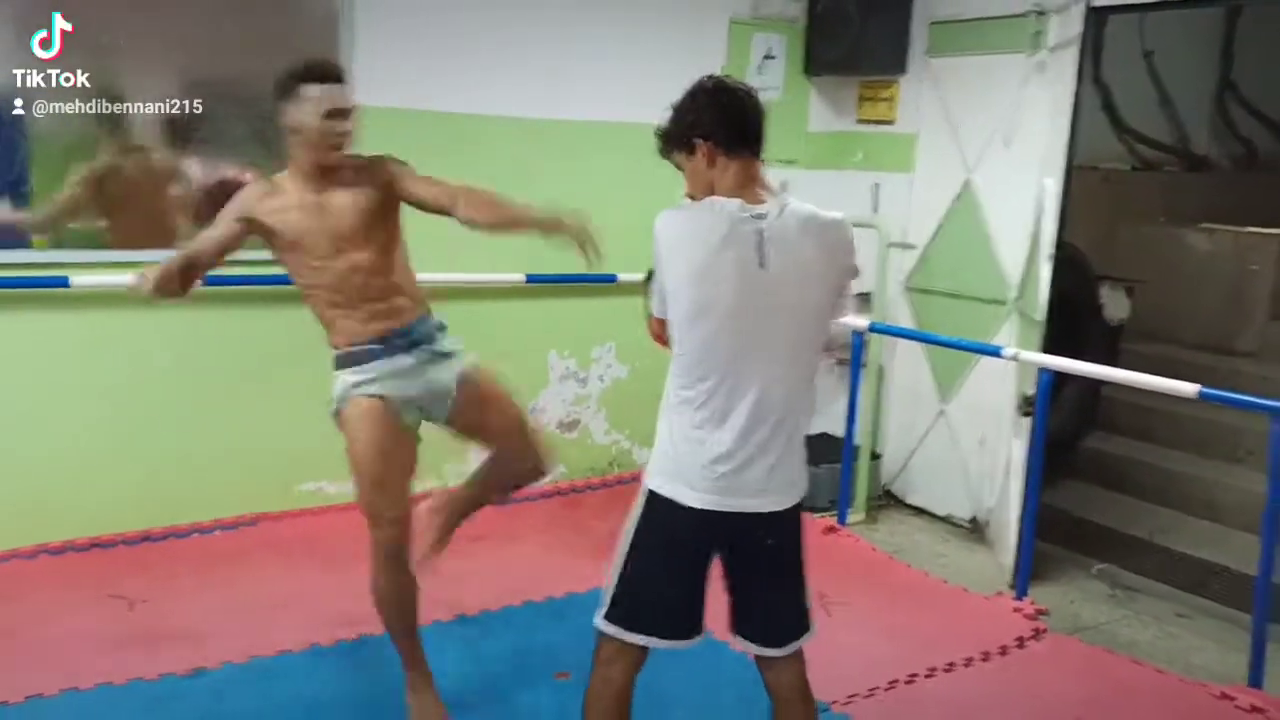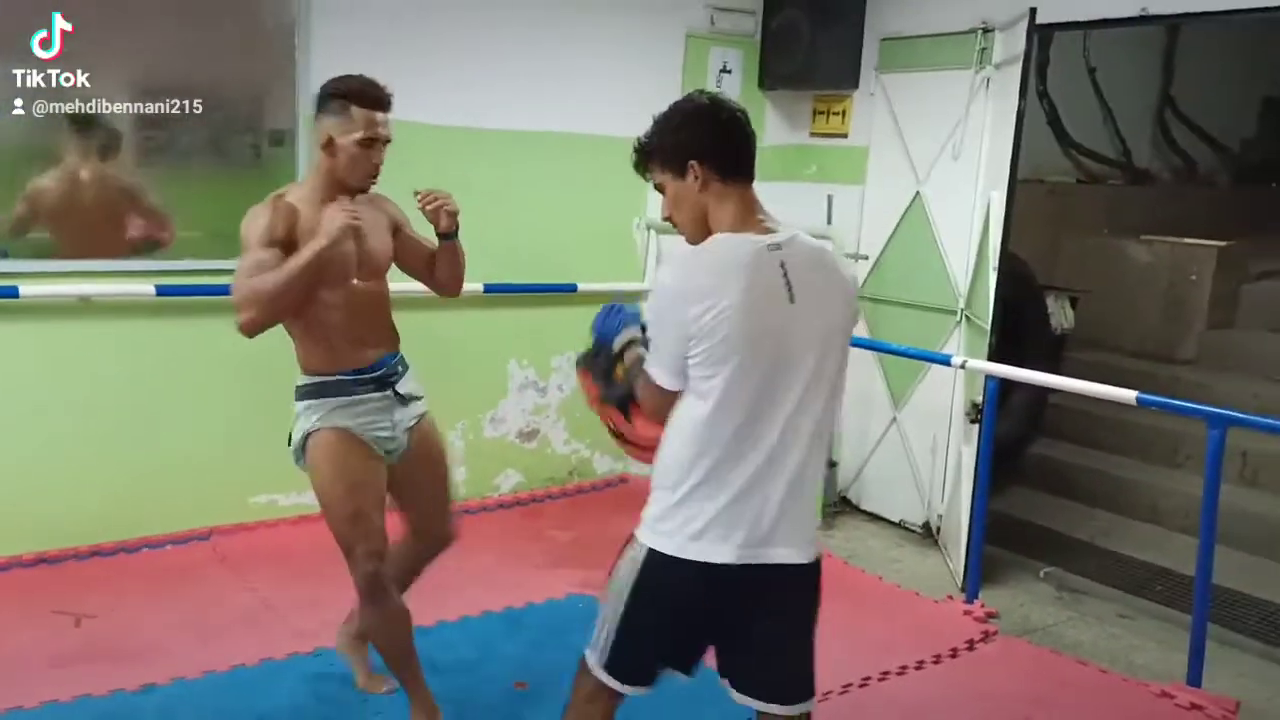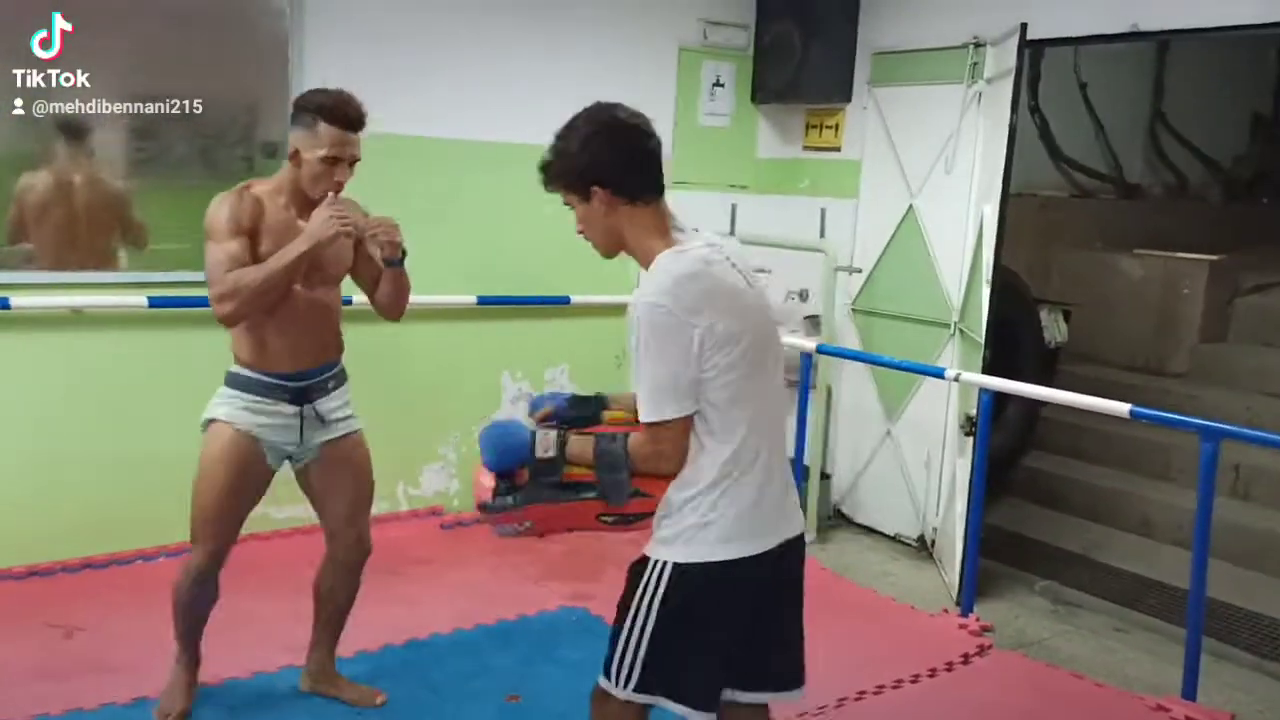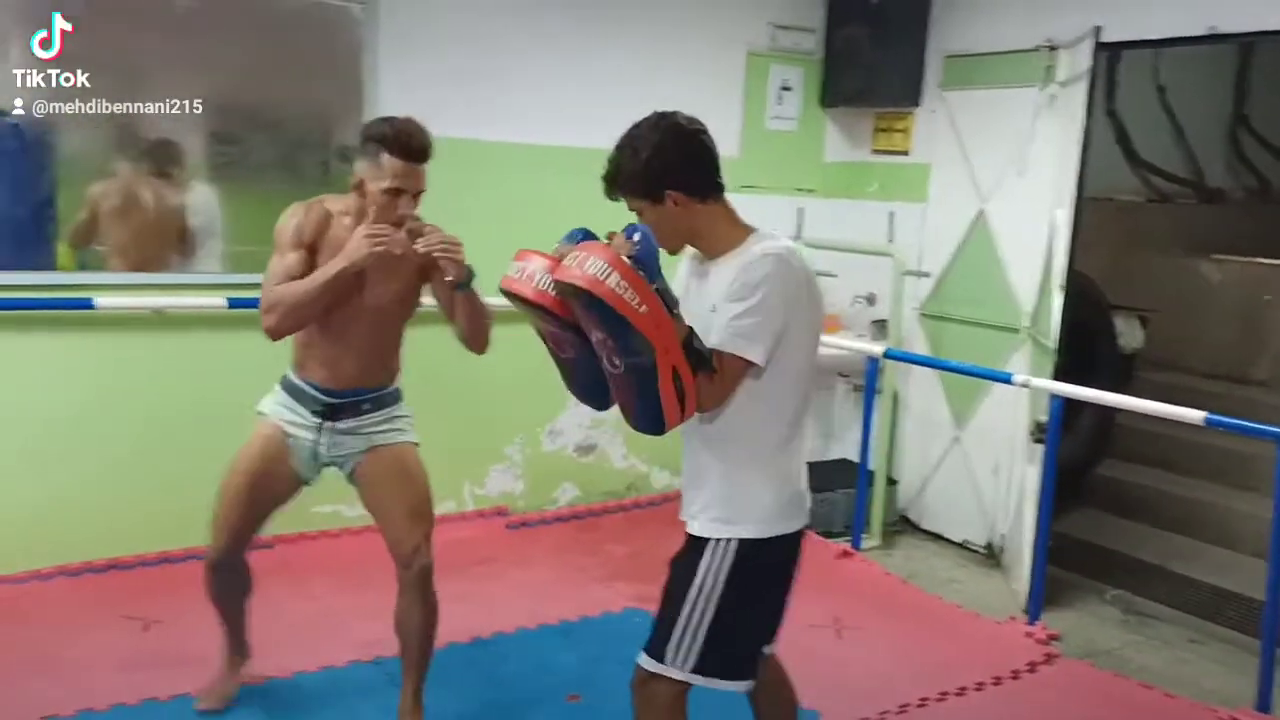
dt=0.5s
person 1, frame 1
left shoulder: (378, 175)
right shoulder: (259, 202)
left elbow: (463, 203)
right elbow: (190, 267)
left wrist: (547, 221)
right wrist: (166, 275)
left hip: (433, 353)
right hip: (367, 376)
left knee: (526, 464)
right knee: (388, 538)
left ankle: (450, 508)
person 1, frame 2
left shoulder: (383, 210)
right shoulder: (273, 217)
left elbow: (447, 285)
right elbow: (249, 317)
left wrist: (447, 233)
right wrist: (323, 243)
left hip: (398, 388)
right hip: (331, 405)
left knee: (435, 536)
right knee: (373, 567)
left ankle: (356, 632)
person 1, frame 3
left shoulder: (346, 218)
right shoulder: (238, 207)
left elbow: (391, 308)
right elbow: (227, 304)
left wrist: (393, 258)
right wrist: (305, 243)
left hip: (328, 400)
right hip: (251, 402)
left knee: (353, 545)
right knee: (206, 557)
left ankle: (321, 667)
right ankle: (185, 667)
person 1, frame 4
left shoulder: (430, 241)
right shoulder: (306, 221)
left elbow: (477, 341)
right elbow: (274, 318)
left wrist: (463, 282)
right wrist: (346, 260)
left hip: (379, 418)
right hip: (299, 406)
left knee: (418, 564)
right knee: (223, 545)
right ankle: (237, 653)
person 2, frame 1
left shoulder: (677, 229)
right shoulder: (830, 237)
left hip: (683, 484)
right hip: (773, 488)
left knee: (618, 652)
right knee: (783, 661)
person 2, frame 2
left shoulder: (689, 280)
right shoulder: (833, 275)
left elbow: (658, 409)
left wrist: (627, 347)
left hip: (688, 541)
right hip: (787, 544)
person 2, frame 3
left shoulder: (663, 300)
right shoulder: (717, 261)
left elbow: (664, 454)
left wrist: (548, 446)
right wrist: (591, 406)
left hip: (707, 547)
right hip: (772, 534)
person 2, frame 4
left shoulder: (769, 269)
right shoulder: (696, 263)
left elbow: (705, 392)
left hip: (742, 520)
right hip: (754, 510)
right knee: (751, 656)
